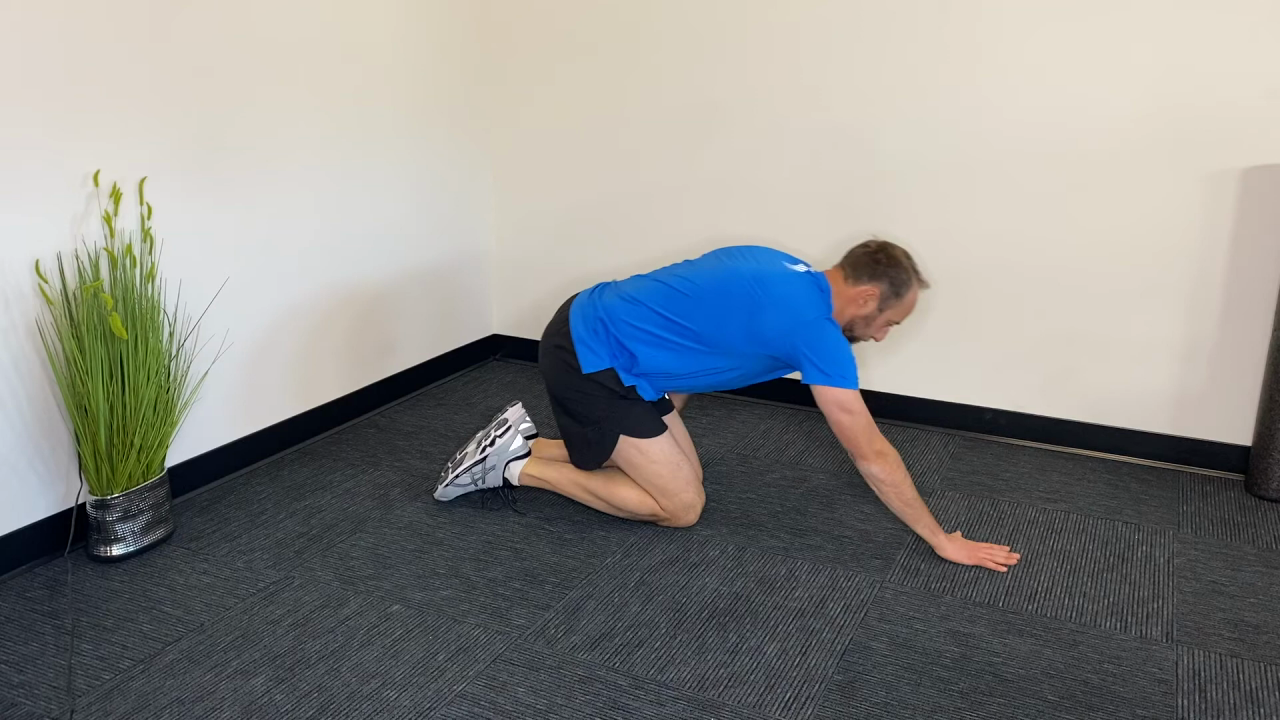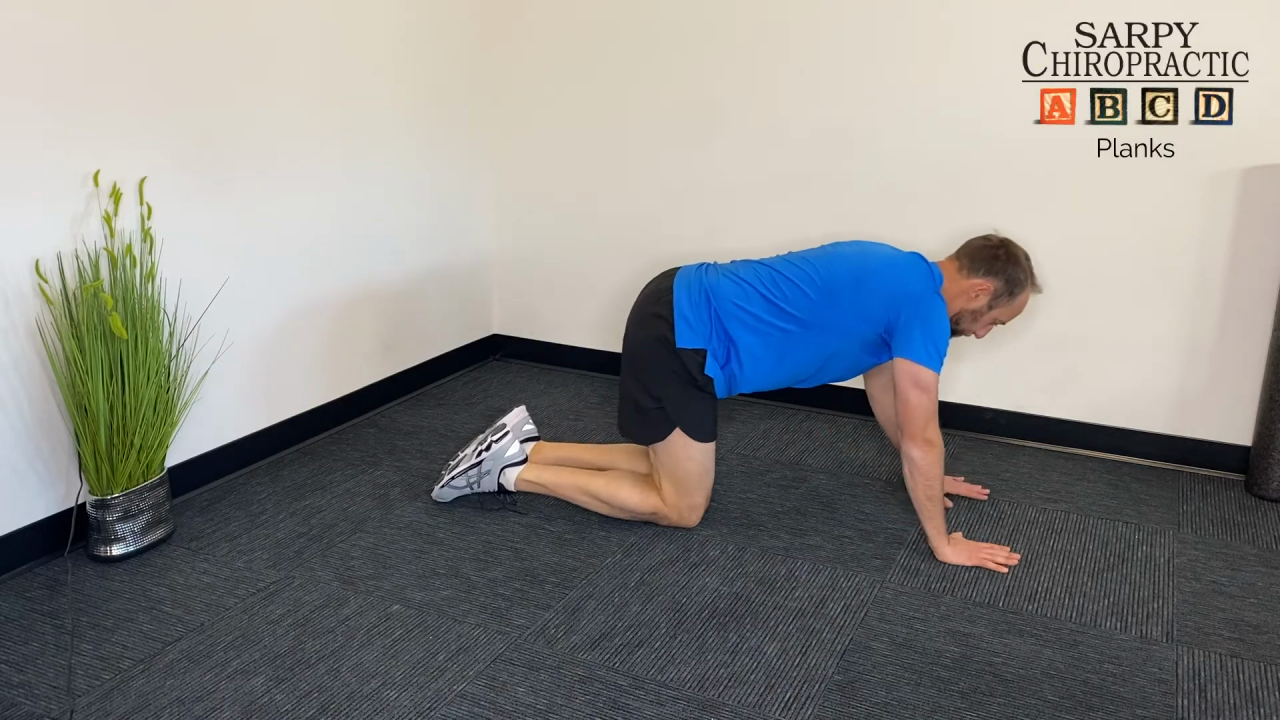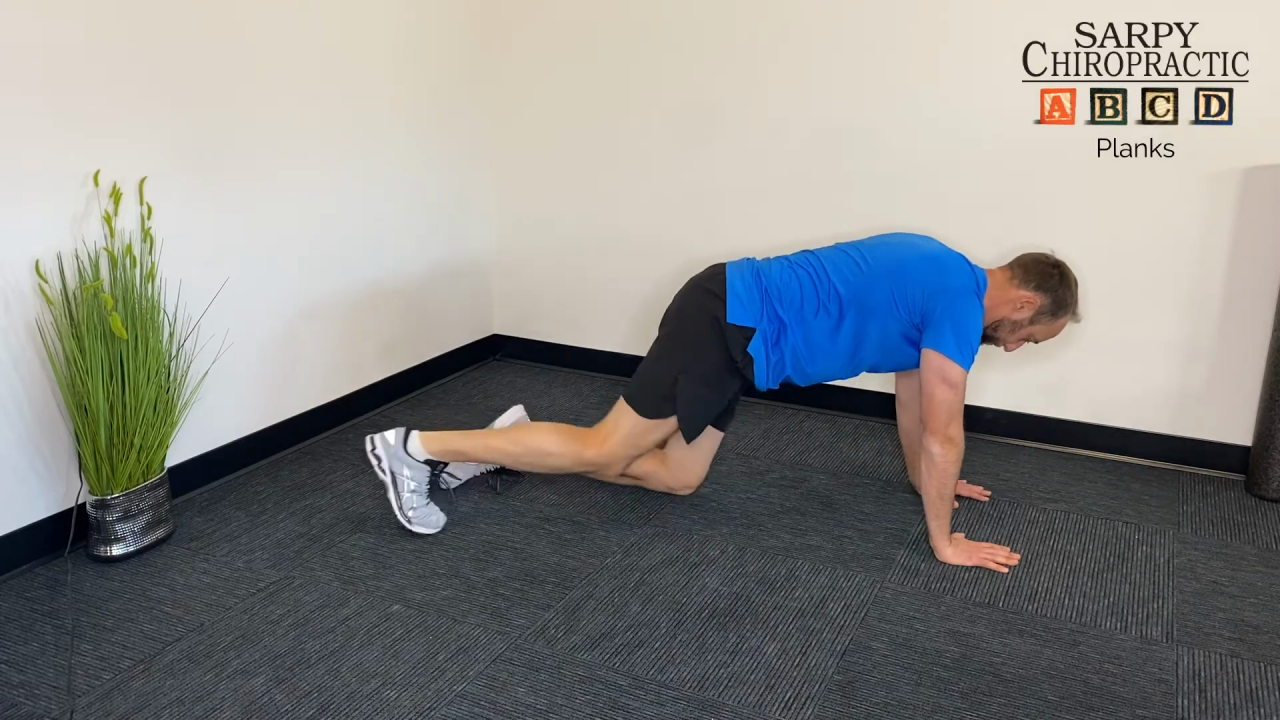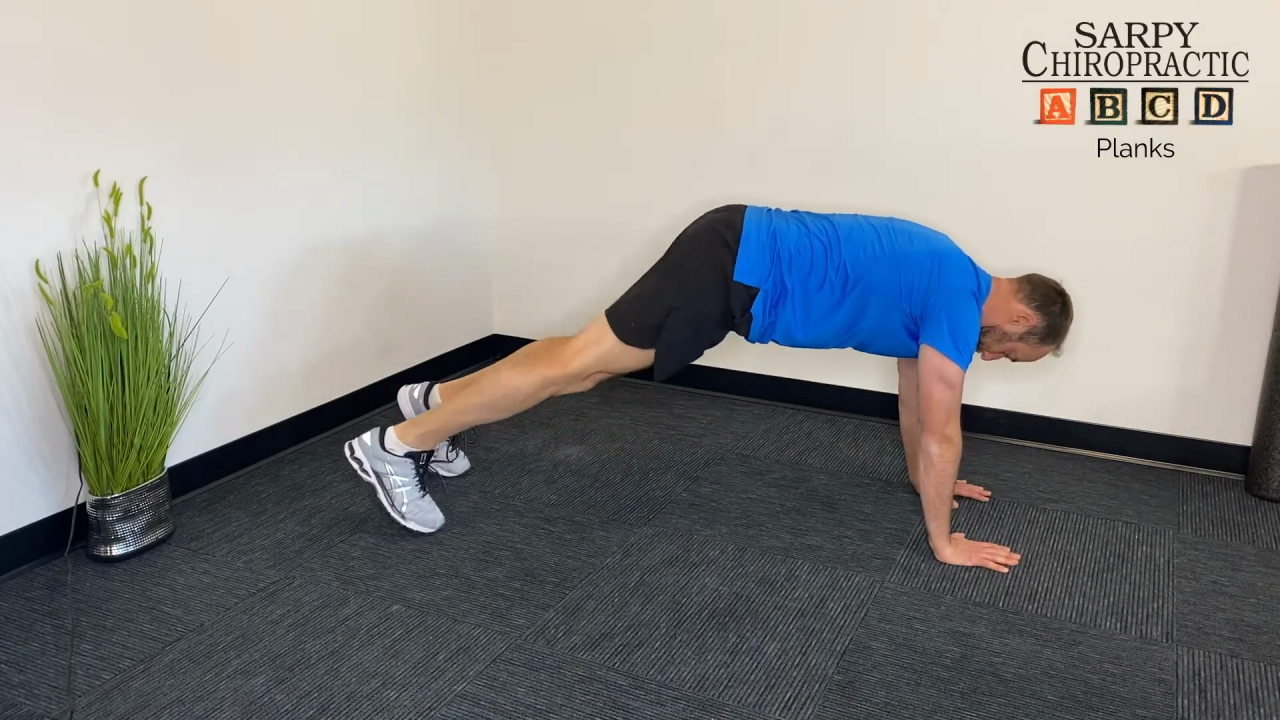
dt=1s
person 1, frame 1
left shoulder: (784, 273)
right shoulder: (809, 322)
right elbow: (871, 454)
left wrist: (662, 430)
right wrist: (941, 540)
left hip: (599, 336)
right hip: (589, 357)
left knee: (673, 473)
right knee: (681, 506)
left ankle: (525, 442)
right ankle: (516, 466)
person 1, frame 2
left shoulder: (898, 281)
right shoulder: (924, 305)
left elbow: (882, 384)
right elbow: (921, 438)
left wrist: (926, 475)
right wrist: (942, 542)
left hip: (680, 312)
right hip: (680, 335)
left knee: (673, 469)
right knee: (681, 508)
left ankle: (527, 446)
right ankle: (513, 471)
person 1, frame 3
left shoulder: (938, 284)
right shoulder: (960, 302)
left elbow: (910, 394)
right elbow: (943, 433)
left wrist: (923, 479)
right wrist: (944, 540)
left hip: (734, 323)
right hip: (729, 322)
left knee: (679, 477)
right knee: (607, 450)
left ankle: (515, 441)
right ankle: (415, 449)
person 1, frame 4
left shoulder: (939, 285)
right shoulder: (958, 301)
left elbow: (913, 396)
right elbow: (941, 431)
left wrist: (923, 477)
right wrist: (943, 540)
left hip: (737, 249)
right hip: (738, 265)
left knee: (594, 346)
right knee: (581, 363)
left ankle: (435, 399)
right ankle: (398, 446)
